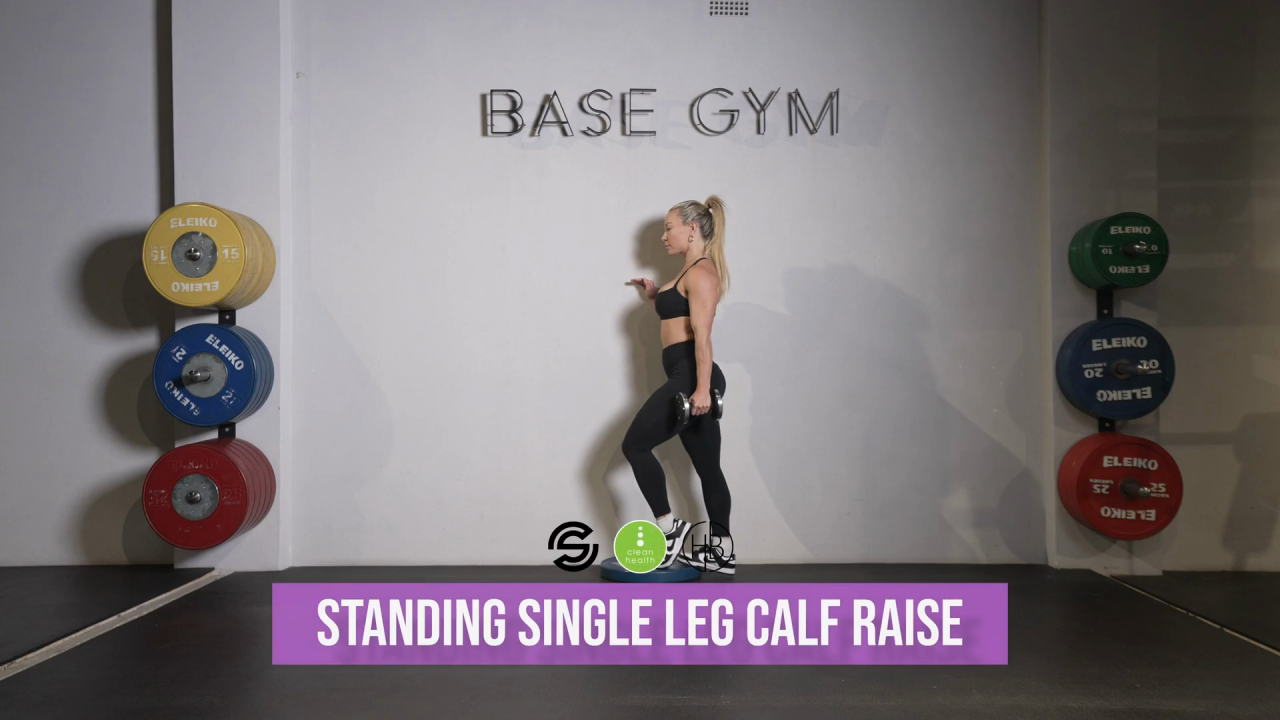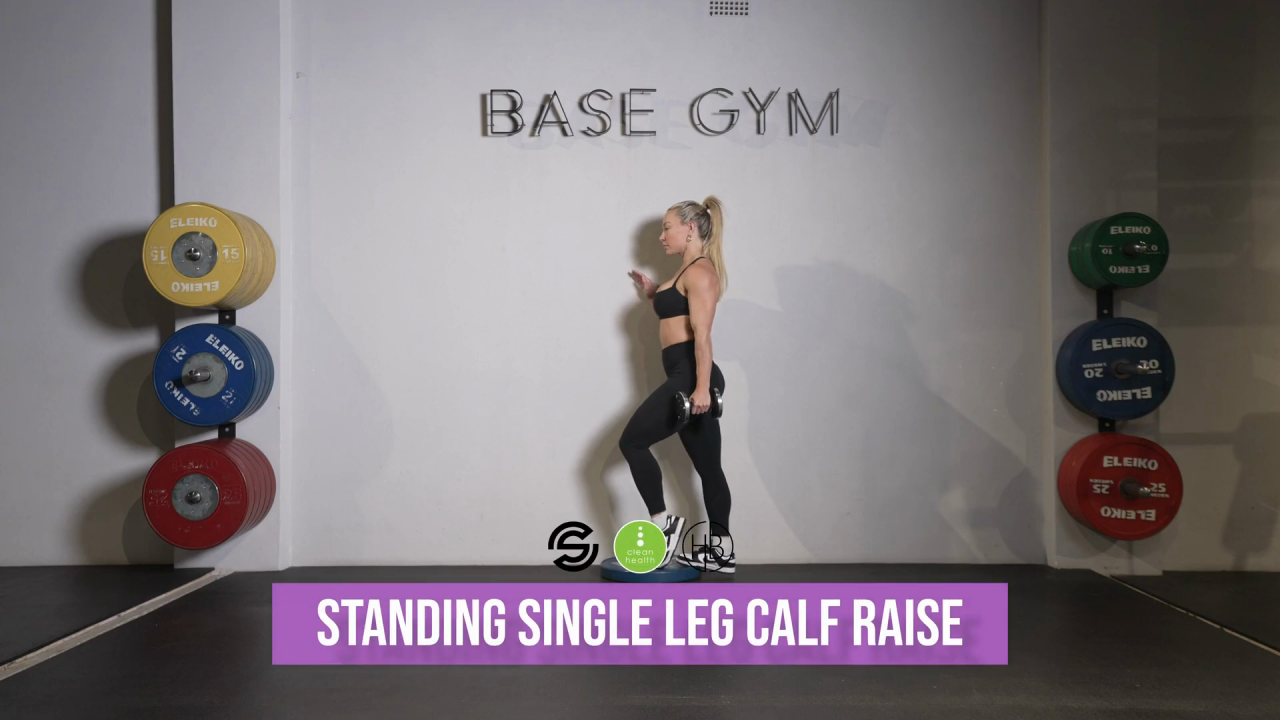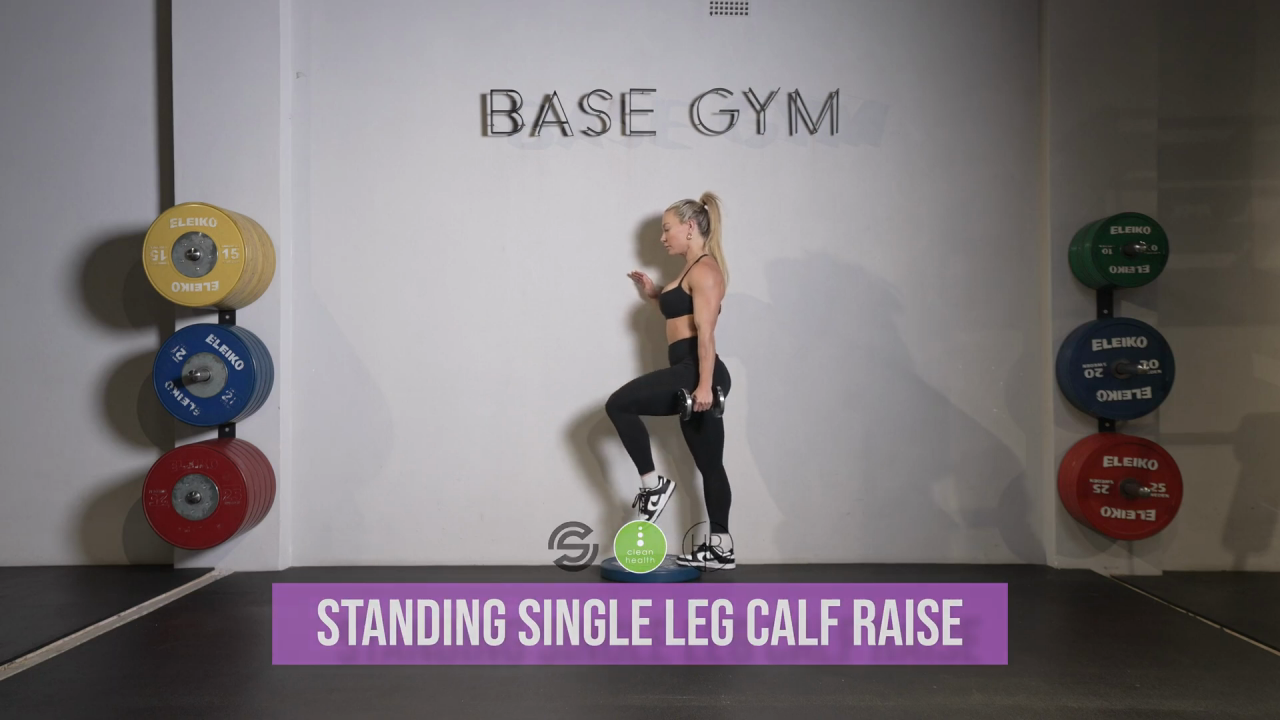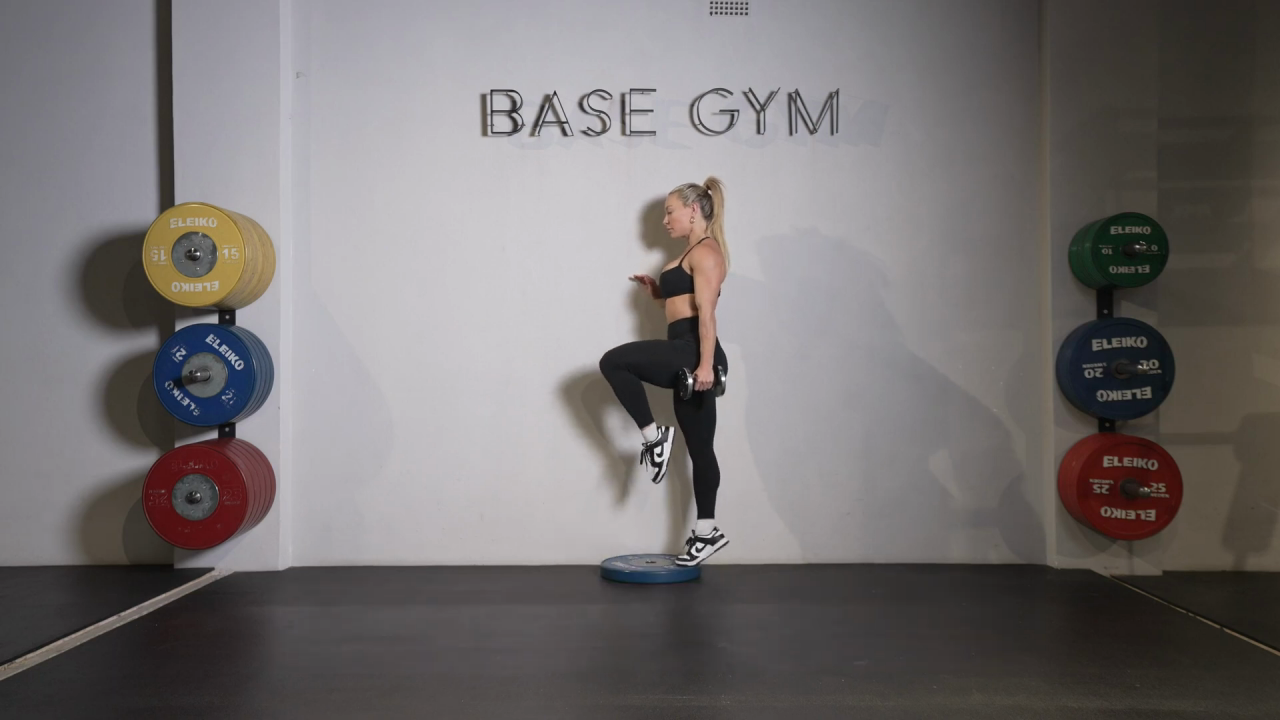
dt=1s
person 1, frame 1
left shoulder: (701, 273)
right shoulder: (692, 272)
left elbow: (702, 336)
left wrist: (703, 388)
right wrist: (657, 296)
left hip: (691, 377)
right hip: (689, 378)
left knee: (635, 444)
right knee: (707, 466)
left ankle: (669, 527)
right ankle: (722, 551)
person 1, frame 2
left shoulder: (700, 271)
right shoulder: (689, 271)
left elbow: (702, 334)
left wrist: (702, 386)
right wrist: (655, 294)
left hip: (692, 376)
right hip: (688, 378)
left knee: (632, 441)
right knee: (708, 466)
left ankle: (663, 523)
right ankle: (720, 550)
person 1, frame 3
left shoulder: (704, 269)
right shoulder: (694, 270)
left elbow: (705, 333)
left wrist: (705, 385)
right wrist: (656, 294)
left hip: (696, 372)
right hip: (691, 373)
left knee: (619, 405)
right knee: (709, 464)
left ankle: (653, 484)
right ankle: (720, 547)
person 1, frame 4
left shoulder: (705, 251)
right shoulder: (694, 253)
left elbow: (706, 312)
left wrist: (706, 364)
right wrist: (658, 292)
left hip: (692, 353)
right hip: (686, 356)
left knee: (613, 361)
right knee: (699, 448)
left ankle: (654, 435)
right ankle: (707, 532)
